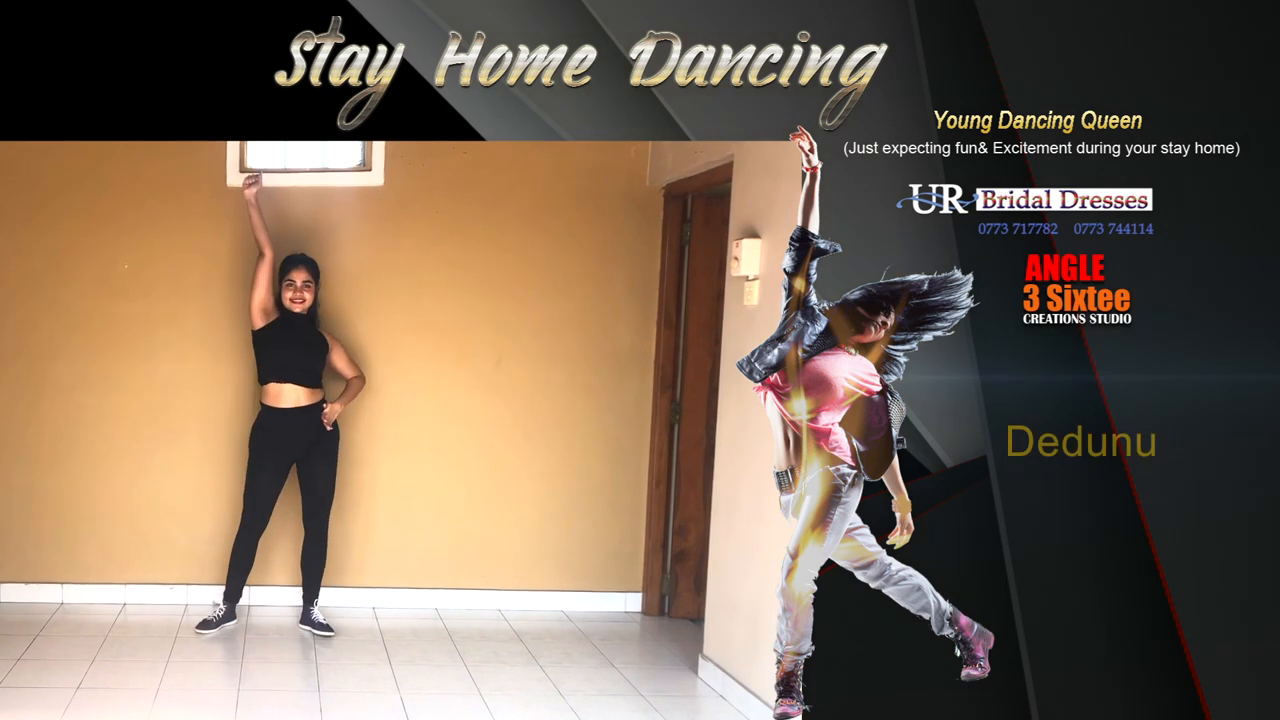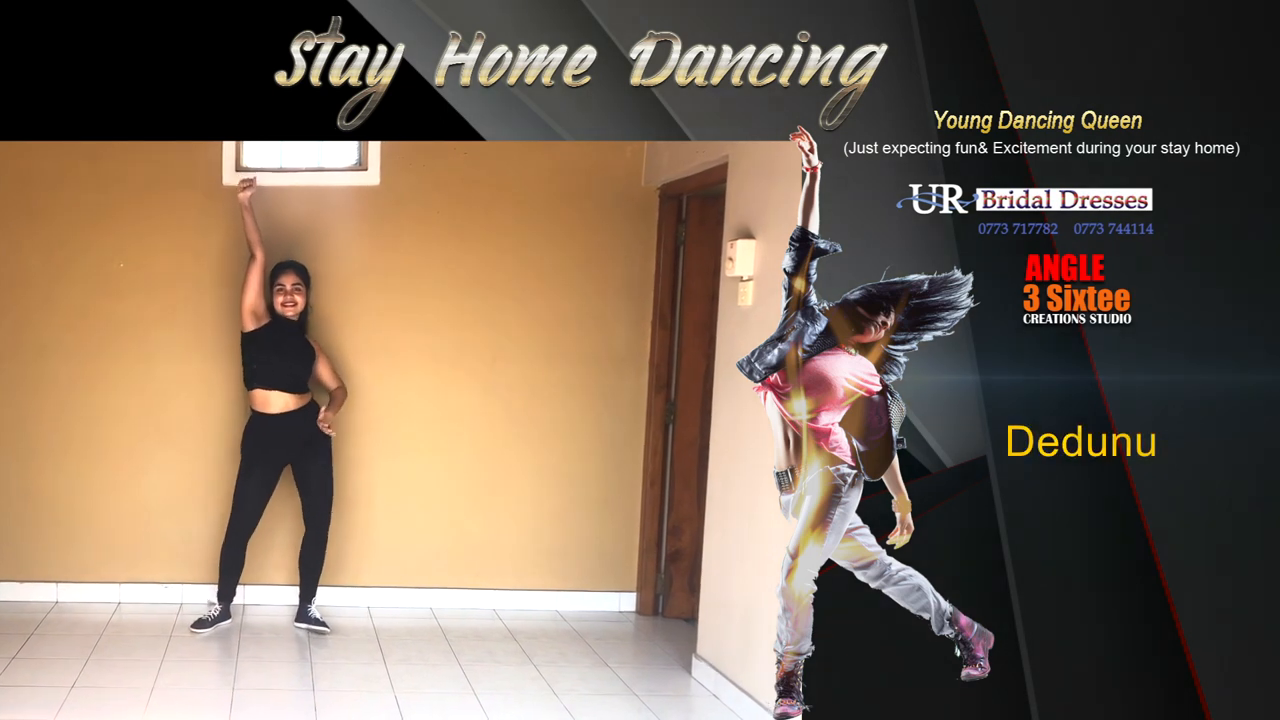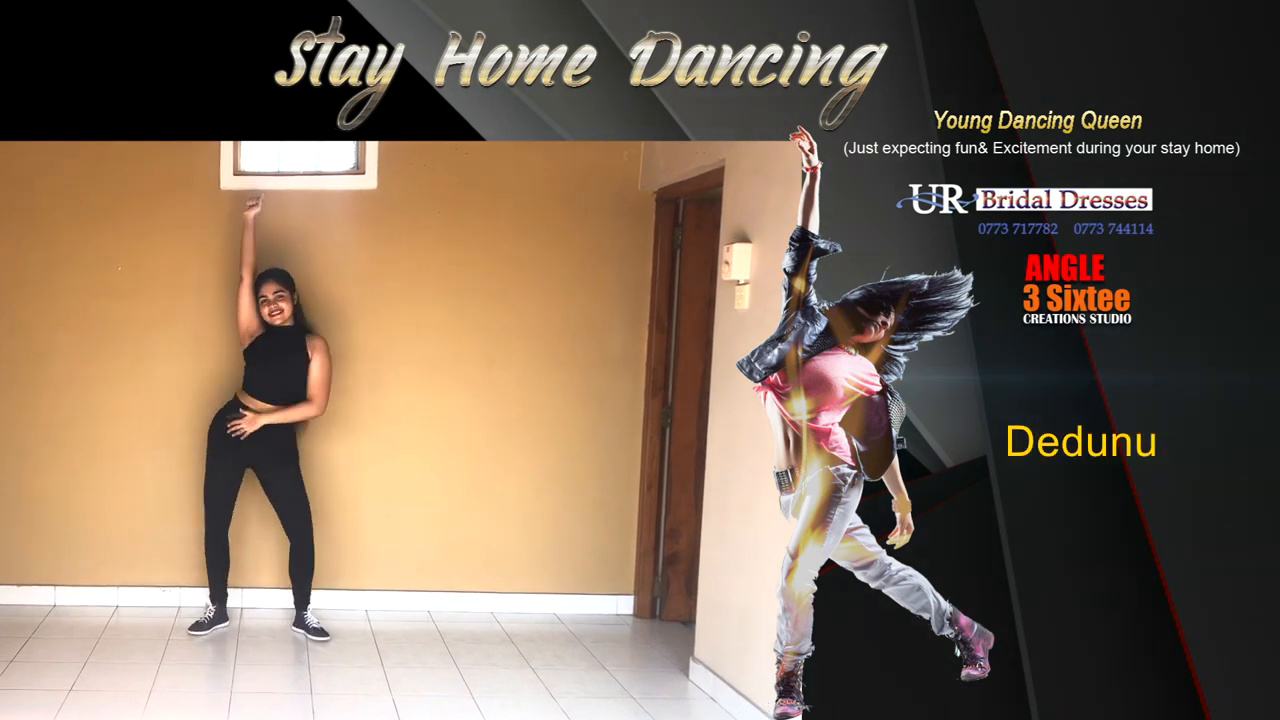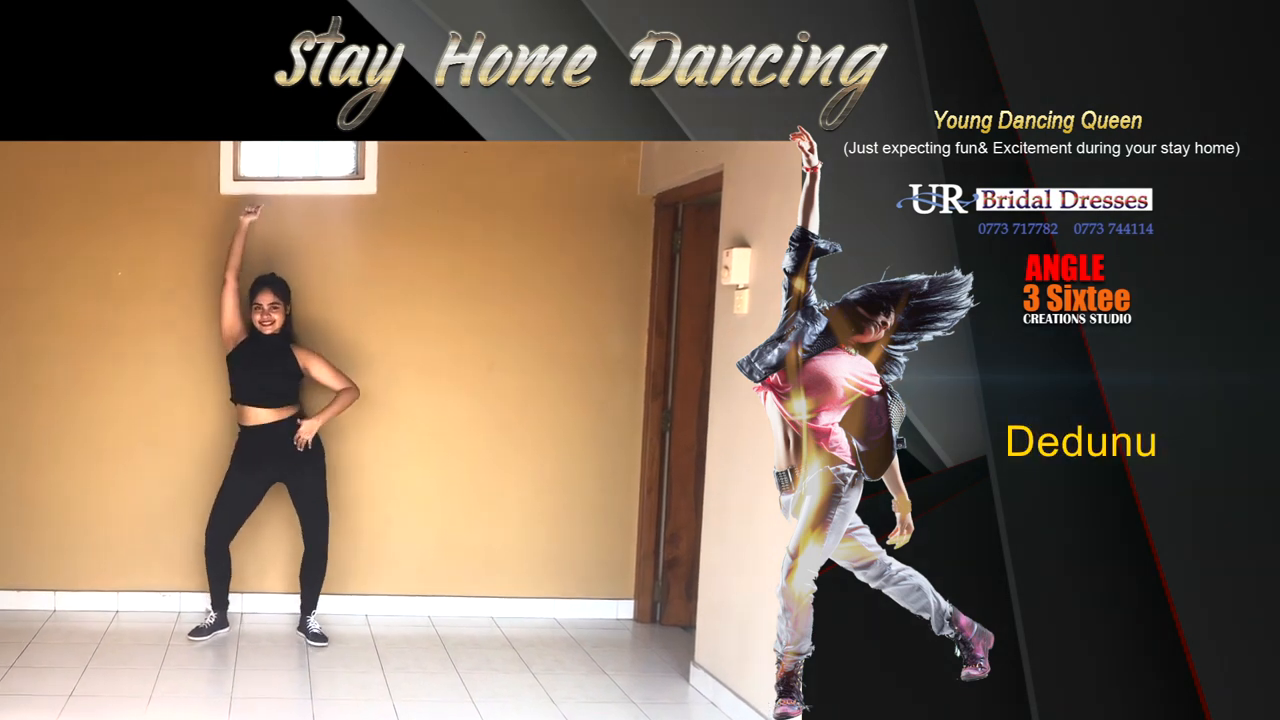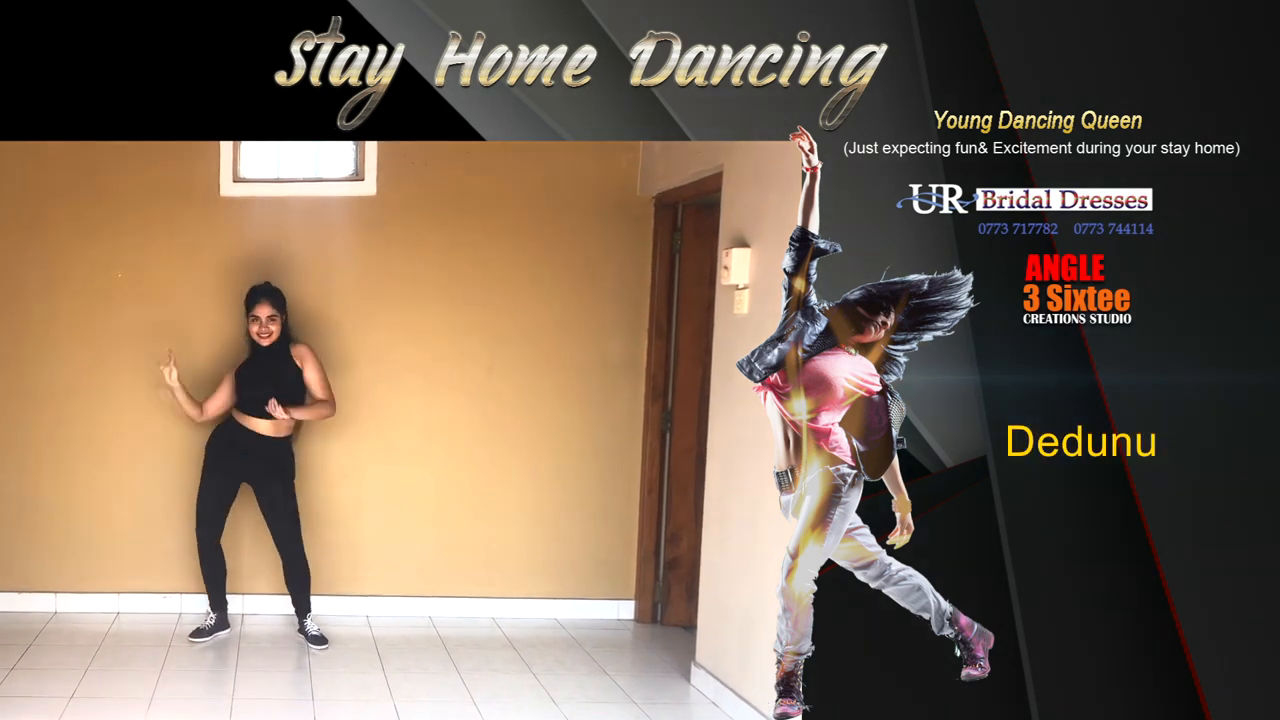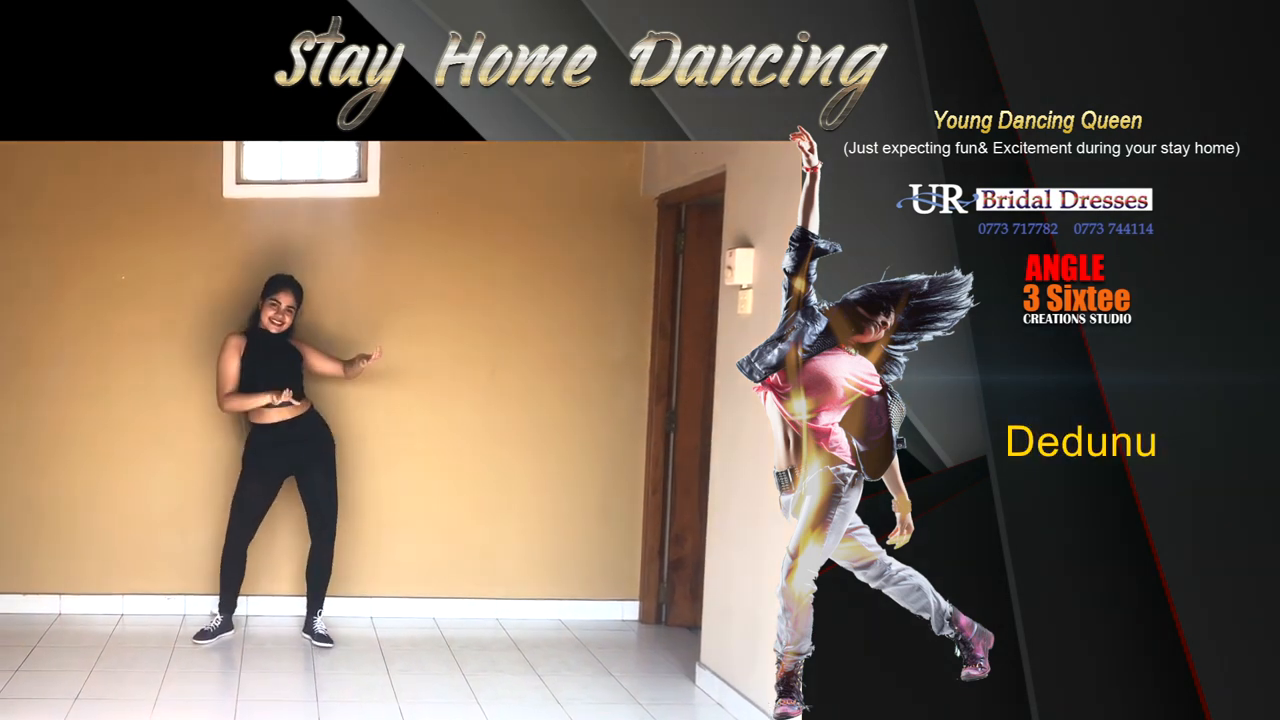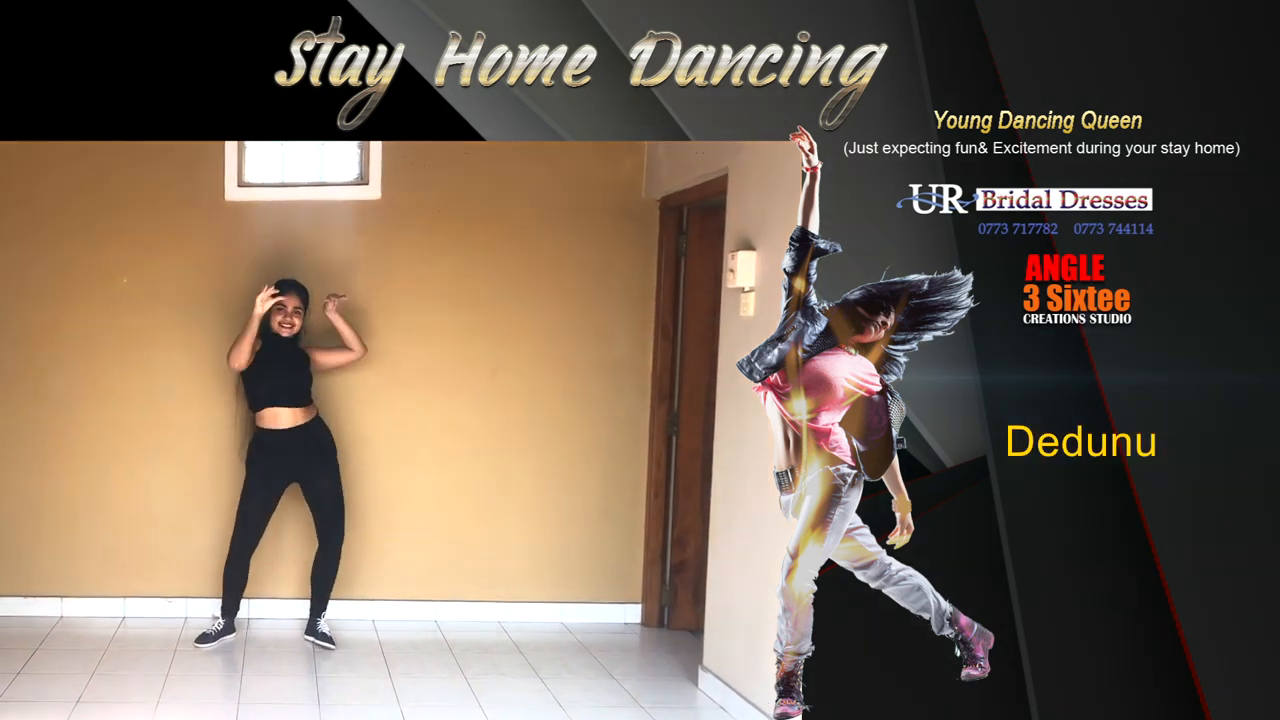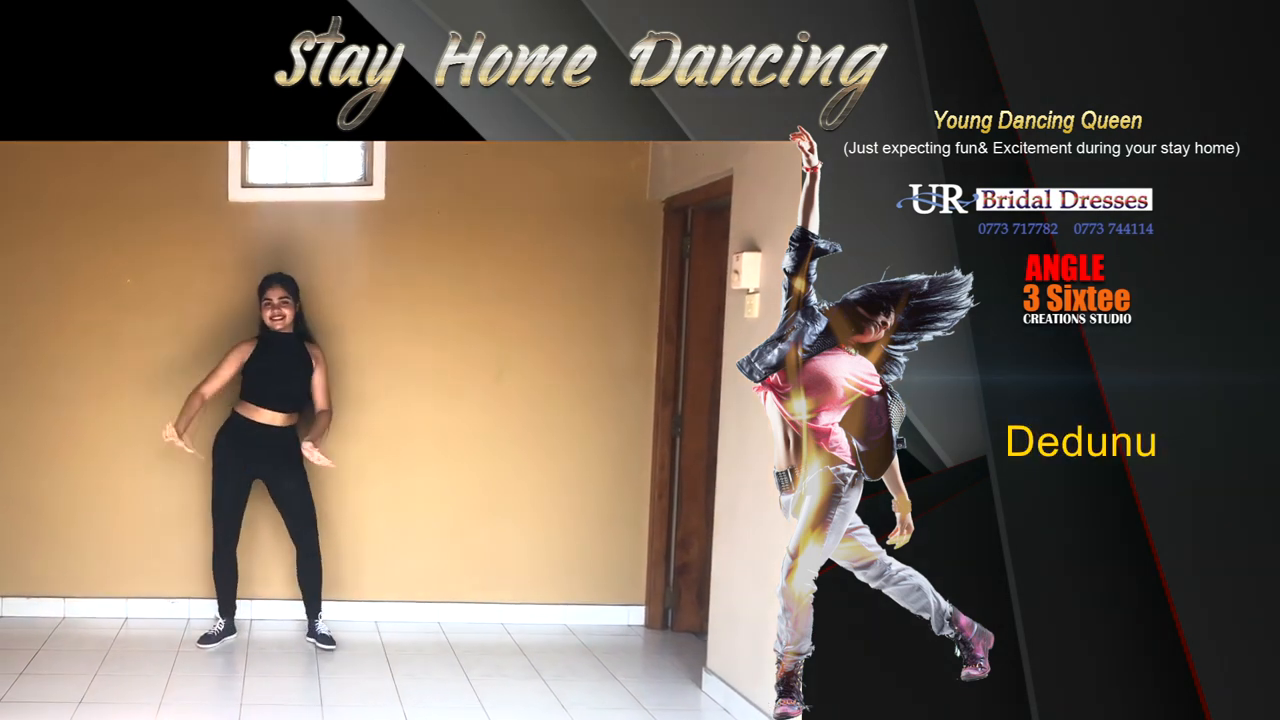
dt=0.5s
person 1, frame 1
left shoulder: (869, 379)
right shoulder: (805, 317)
left elbow: (881, 447)
right elbow: (807, 244)
left wrist: (902, 504)
right wrist: (813, 174)
left hip: (833, 473)
right hip: (791, 481)
left knee: (796, 576)
right knee: (875, 566)
person 1, frame 2
left shoulder: (868, 379)
right shoulder: (804, 319)
left elbow: (881, 445)
right elbow: (806, 243)
left wrist: (902, 504)
right wrist: (813, 172)
left hip: (832, 474)
right hip: (792, 481)
left knee: (795, 576)
right knee: (876, 567)
person 1, frame 3
left shoulder: (868, 380)
right shoulder: (805, 318)
left elbow: (881, 445)
right elbow: (805, 242)
left wrist: (903, 504)
right wrist: (813, 173)
left hip: (832, 474)
right hip: (791, 480)
left knee: (795, 576)
right knee: (876, 566)
person 1, frame 4
left shoulder: (869, 378)
right shoulder: (805, 319)
left elbow: (881, 446)
right elbow: (807, 243)
left wrist: (903, 504)
right wrist: (813, 173)
left hip: (832, 475)
right hip: (791, 481)
left knee: (795, 577)
right knee: (876, 566)
person 1, frame 5
left shoulder: (869, 379)
right shoulder: (805, 320)
left elbow: (881, 445)
right elbow: (805, 243)
left wrist: (902, 503)
right wrist: (813, 172)
left hip: (831, 473)
right hip: (791, 481)
left knee: (795, 576)
right knee: (876, 566)
person 1, frame 6
left shoulder: (868, 378)
right shoulder: (805, 318)
left elbow: (880, 446)
right elbow: (806, 243)
left wrist: (902, 504)
right wrist: (813, 172)
left hip: (832, 475)
right hip: (791, 481)
left knee: (795, 577)
right knee: (876, 567)
person 1, frame 7
left shoulder: (869, 379)
right shoulder: (805, 319)
left elbow: (882, 446)
right elbow: (806, 243)
left wrist: (903, 504)
right wrist: (813, 173)
left hip: (833, 474)
right hip: (792, 481)
left knee: (796, 576)
right knee: (877, 566)
person 1, frame 8
left shoulder: (868, 379)
right shoulder: (804, 318)
left elbow: (881, 446)
right elbow: (806, 242)
left wrist: (903, 503)
right wrist: (813, 172)
left hip: (833, 475)
right hip: (792, 481)
left knee: (795, 576)
right knee: (876, 567)
person 2, frame 1
left shoulder: (322, 338)
right shoulder: (265, 320)
left elbow: (357, 376)
right elbow: (265, 255)
left wrist: (339, 405)
right wrist: (251, 201)
left hip: (317, 431)
right hip: (272, 430)
left knee: (317, 524)
right knee: (253, 522)
left ankle: (310, 609)
right ankle: (228, 605)
person 2, frame 2
left shoulder: (308, 345)
right shoulder: (255, 323)
left elbow: (337, 386)
right elbow: (257, 258)
left wrist: (330, 412)
right wrist: (244, 204)
left hip: (309, 433)
right hip: (263, 435)
left knee: (318, 522)
right knee: (241, 524)
left ankle: (306, 608)
right ankle: (222, 605)
person 2, frame 3
left shoulder: (313, 345)
right shoulder: (254, 337)
left elbow: (316, 404)
right elbow: (244, 276)
left wrist: (263, 417)
right wrist: (249, 221)
left hip: (277, 442)
right hip: (230, 431)
left knee: (300, 531)
right knee: (215, 522)
left ankle: (303, 613)
right ankle: (218, 608)
person 2, frame 4
left shoulder: (296, 354)
right shoulder: (237, 340)
left elbow: (349, 390)
right elbow: (229, 279)
left wrist: (316, 421)
right wrist: (243, 227)
left hip: (297, 447)
right hip: (252, 449)
left knee: (317, 539)
right knee: (217, 534)
left ankle: (308, 618)
right ankle: (219, 614)
person 2, frame 5
left shoulder: (300, 354)
right shoulder: (243, 367)
left elbow: (327, 403)
right elbow: (201, 413)
left wrist: (294, 412)
right wrist: (175, 386)
left hip: (274, 458)
right hip: (228, 449)
left knee: (290, 544)
right knee: (207, 533)
left ankle: (305, 619)
right ankle: (218, 615)
person 2, frame 6
left shoulder: (296, 348)
right shoulder: (237, 343)
left elbow: (342, 370)
right elbow: (226, 400)
left wrist: (359, 363)
right wrist: (267, 396)
left hip: (311, 439)
right hip: (263, 445)
left knee: (324, 533)
right knee: (238, 534)
left ankle: (313, 618)
right ankle: (224, 617)
person 2, frame 7
left shoulder: (303, 354)
right shoulder: (256, 342)
left elbow: (357, 351)
right elbow: (236, 363)
left wrist: (335, 316)
right wrist: (256, 314)
left hip: (315, 446)
right hip: (268, 451)
left knee: (332, 536)
right knee: (243, 541)
left ankle: (316, 620)
right ankle: (226, 621)
person 2, frame 8
left shoulder: (311, 354)
right shoulder: (249, 349)
left elbow: (322, 409)
right elbow: (204, 392)
left wrist: (311, 439)
right wrist: (179, 426)
left hip: (282, 449)
right hip: (235, 444)
left knee: (307, 535)
right knee: (225, 538)
left ankle: (314, 621)
right ankle: (226, 621)
